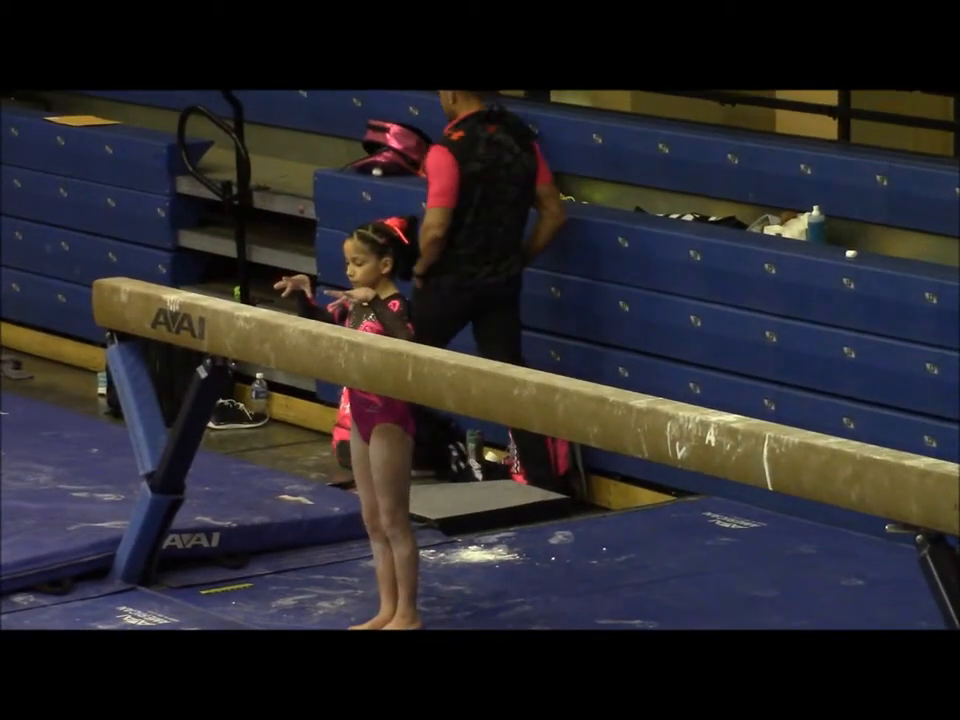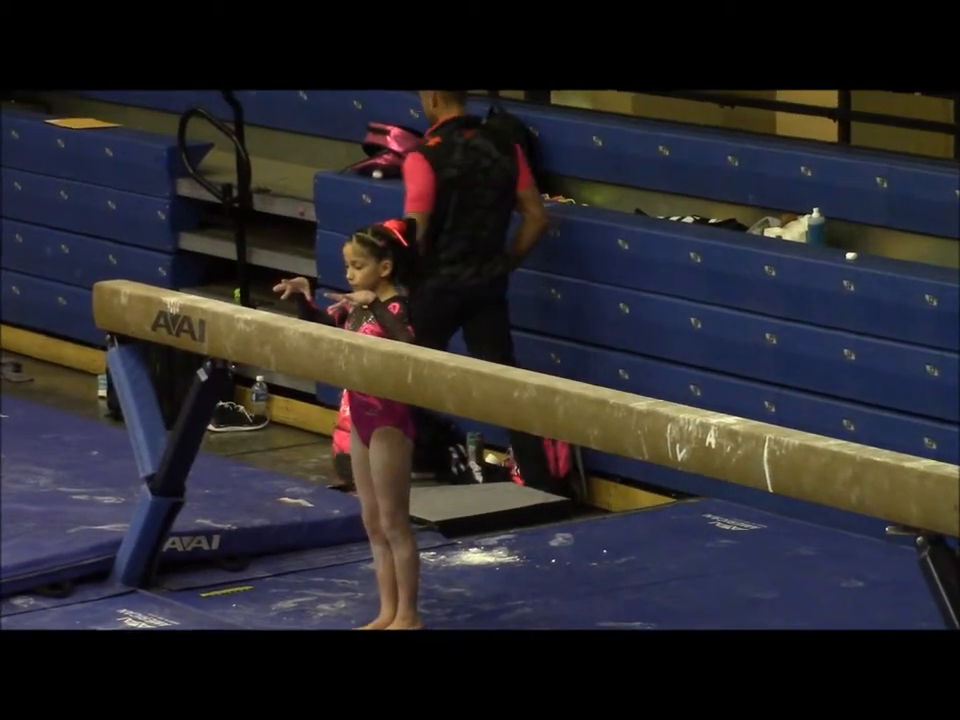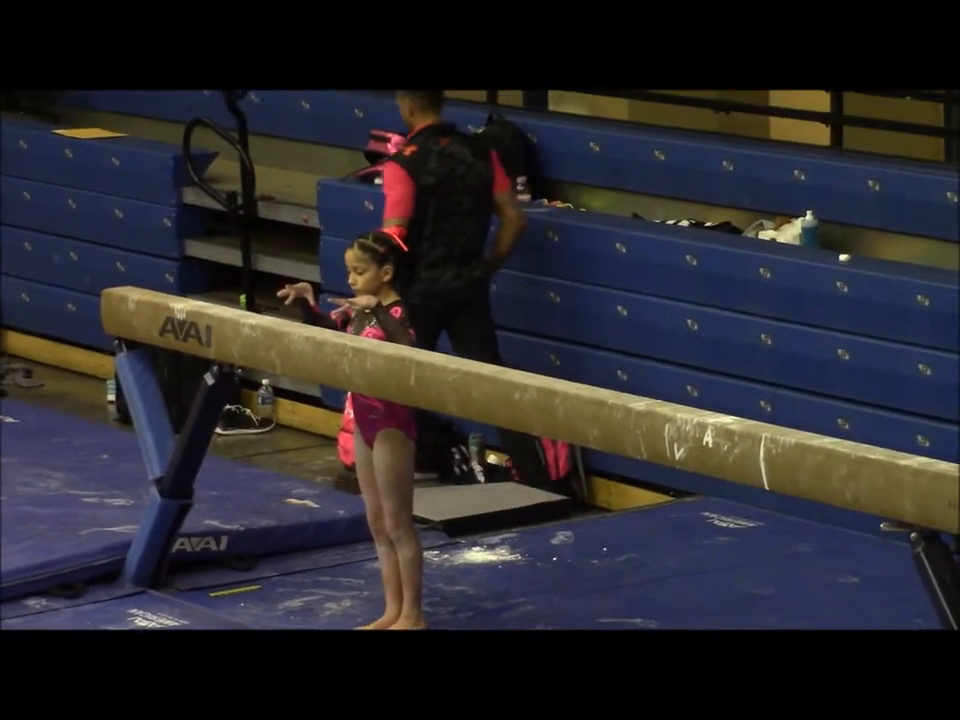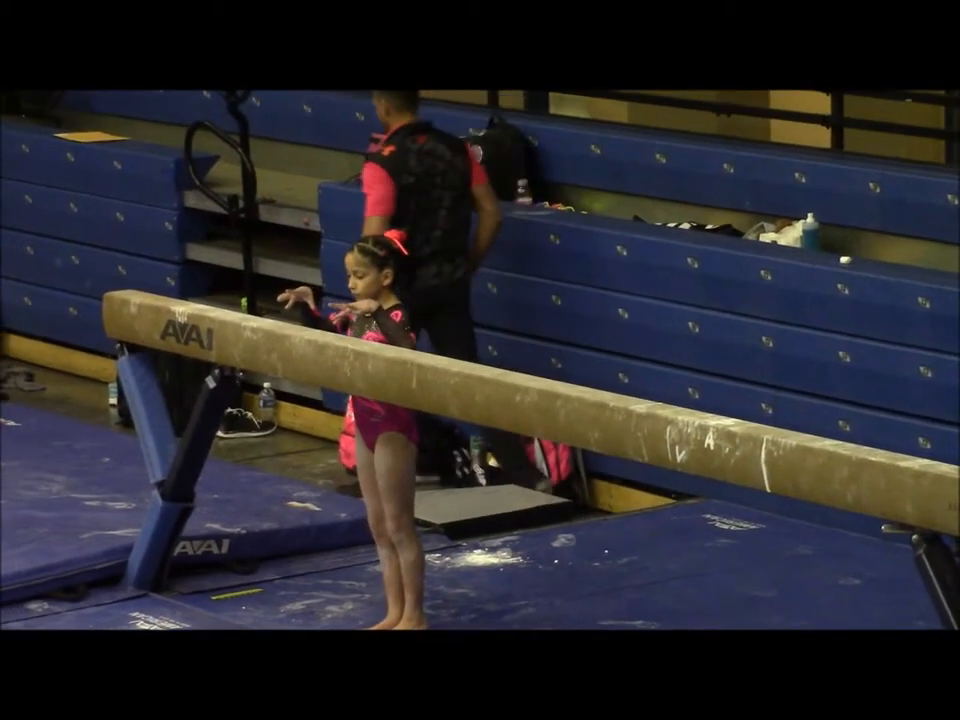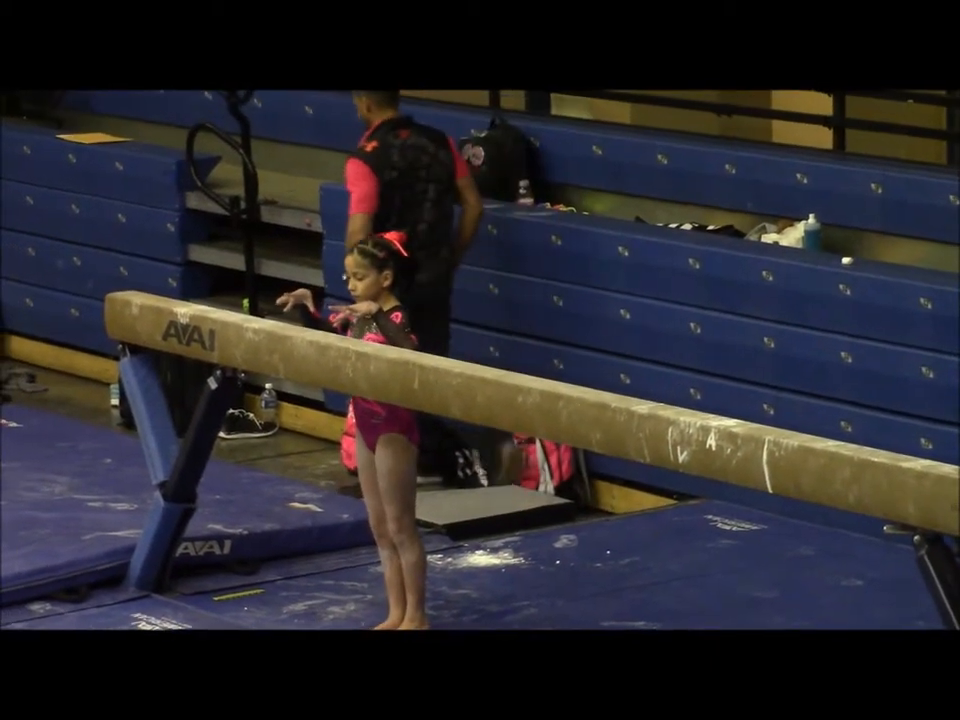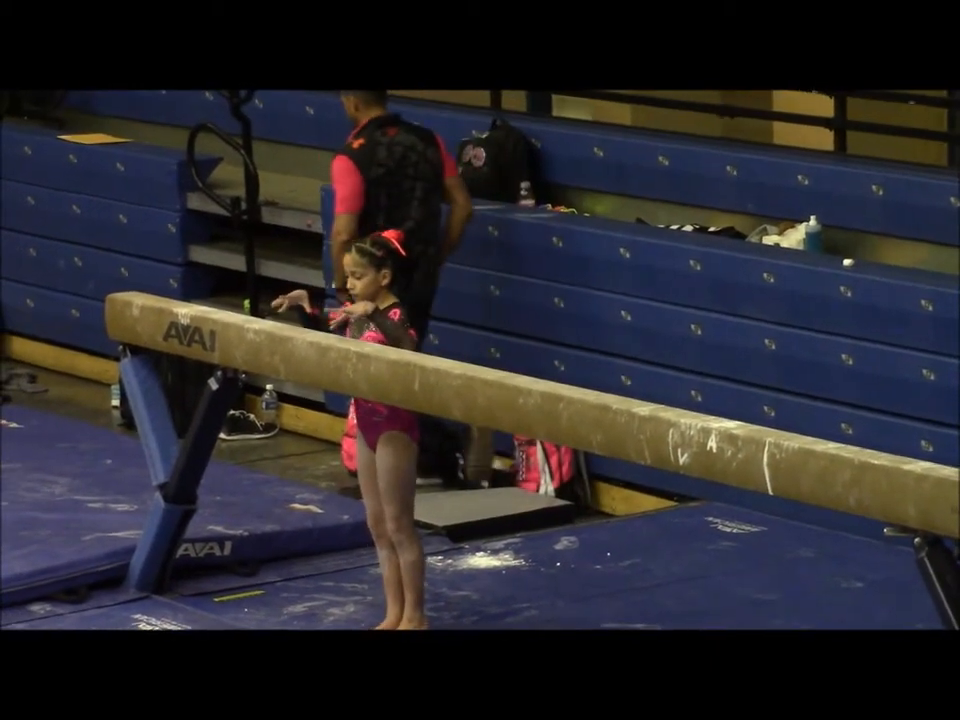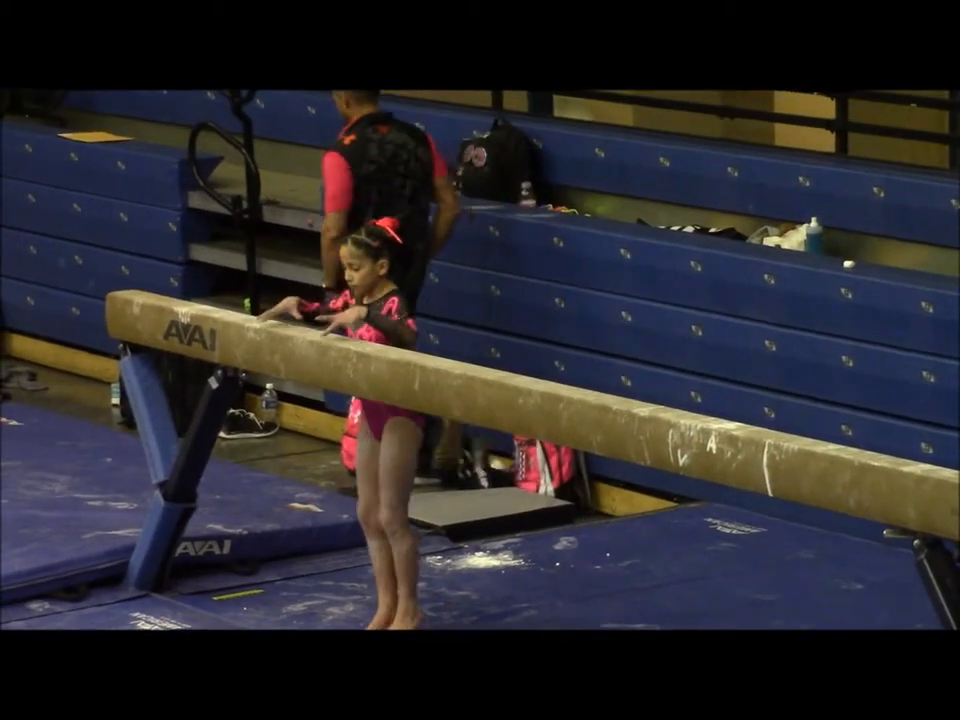
dt=0.1s
person 1, frame 1
left shoulder: (394, 306)
right shoulder: (354, 303)
left elbow: (406, 343)
right elbow: (319, 322)
left wrist: (374, 302)
right wrist: (303, 294)
left hip: (389, 420)
right hip: (361, 417)
left knee: (394, 521)
right knee: (372, 521)
left ankle: (408, 614)
right ankle: (387, 610)
person 1, frame 2
left shoulder: (394, 308)
right shoulder: (353, 306)
left elbow: (406, 345)
right elbow: (318, 324)
left wrist: (374, 304)
right wrist: (303, 296)
left hip: (389, 423)
right hip: (361, 419)
left knee: (394, 524)
right knee: (373, 523)
left ankle: (408, 616)
right ankle: (387, 613)
person 1, frame 3
left shoulder: (395, 312)
right shoulder: (355, 310)
left elbow: (408, 348)
right elbow: (322, 327)
left wrist: (376, 307)
right wrist: (305, 299)
left hip: (391, 425)
right hip: (364, 422)
left knee: (398, 524)
right knee: (377, 524)
left ankle: (412, 615)
right ankle: (392, 611)
person 1, frame 4
left shoulder: (395, 316)
right shoulder: (356, 314)
left elbow: (409, 352)
right elbow: (322, 331)
left wrist: (377, 312)
right wrist: (306, 303)
left hip: (392, 428)
right hip: (365, 425)
left knee: (399, 527)
right knee: (378, 527)
left ankle: (414, 617)
right ankle: (394, 614)
person 1, frame 5
left shoulder: (396, 317)
right shoulder: (358, 313)
left elbow: (410, 352)
right elbow: (322, 332)
left wrist: (376, 315)
right wrist: (306, 305)
left hip: (394, 429)
right hip: (366, 426)
left knee: (401, 528)
right knee: (379, 527)
left ankle: (416, 617)
right ankle: (396, 615)
person 1, frame 6
left shoulder: (395, 314)
right shoulder: (356, 312)
left elbow: (410, 348)
right elbow: (319, 331)
left wrist: (374, 314)
right wrist: (304, 305)
left hip: (394, 427)
right hip: (366, 425)
left knee: (399, 527)
right knee: (378, 527)
left ankle: (414, 617)
right ankle: (394, 616)
person 1, frame 7
left shoulder: (393, 303)
right shoulder: (352, 298)
left elbow: (408, 337)
right elbow: (317, 314)
left wrist: (364, 315)
right wrist: (295, 305)
left hip: (400, 418)
right hip: (372, 417)
left knee: (391, 518)
right knee: (369, 517)
left ankle: (409, 609)
right ankle: (387, 607)
person 2, frame 1
left shoulder: (448, 149)
right shoulder: (522, 140)
left elbow: (435, 229)
right elbow: (554, 214)
left wrist: (419, 269)
left hip: (453, 279)
right hip: (502, 278)
right ankle: (545, 483)
person 2, frame 2
left shoulder: (425, 155)
right shoulder: (503, 145)
left elbow: (414, 234)
right elbow: (536, 217)
left hip: (437, 283)
right hip: (488, 281)
right ankle: (540, 483)
person 2, frame 3
left shoulder: (402, 162)
right shoulder: (479, 151)
left elbow: (393, 238)
right elbow: (513, 219)
right wrist: (487, 267)
left hip: (421, 287)
right hip: (470, 283)
right ankle: (536, 480)
person 2, frame 4
left shoulder: (381, 162)
right shoulder: (456, 148)
left elbow: (375, 239)
right elbow: (491, 213)
right wrist: (468, 263)
left hip: (405, 285)
right hip: (450, 281)
right ankle: (521, 473)
person 2, frame 5
left shoulder: (365, 158)
right shoulder: (438, 141)
left elbow: (358, 234)
right elbow: (474, 205)
right wrist: (453, 255)
left hip: (390, 282)
right hip: (436, 275)
person 2, frame 6
left shoulder: (351, 156)
right shoulder: (427, 140)
left elbow: (344, 234)
right elbow: (462, 205)
left wrist: (341, 283)
right wrist: (439, 255)
right hip: (421, 273)
person 2, frame 7
left shoulder: (341, 153)
right shoulder: (418, 139)
left elbow: (332, 228)
right elbow: (450, 205)
left wrist: (332, 281)
right wrist: (422, 257)
right hip: (410, 268)
